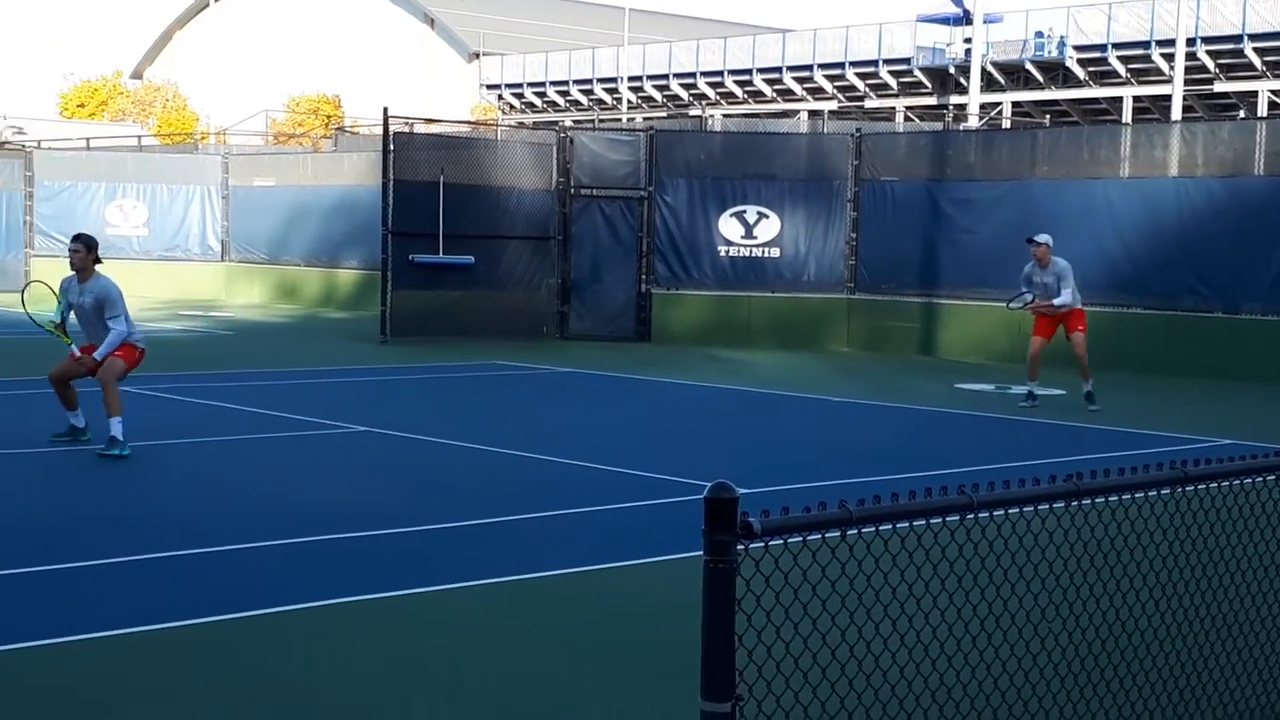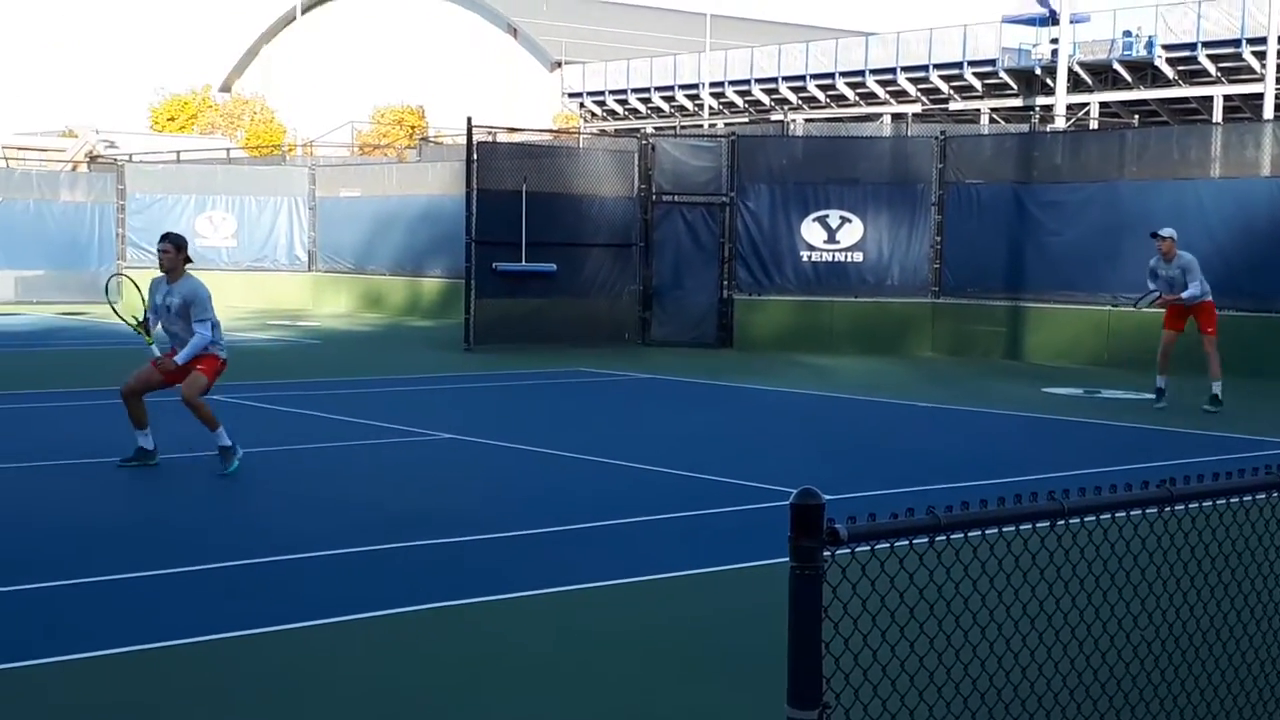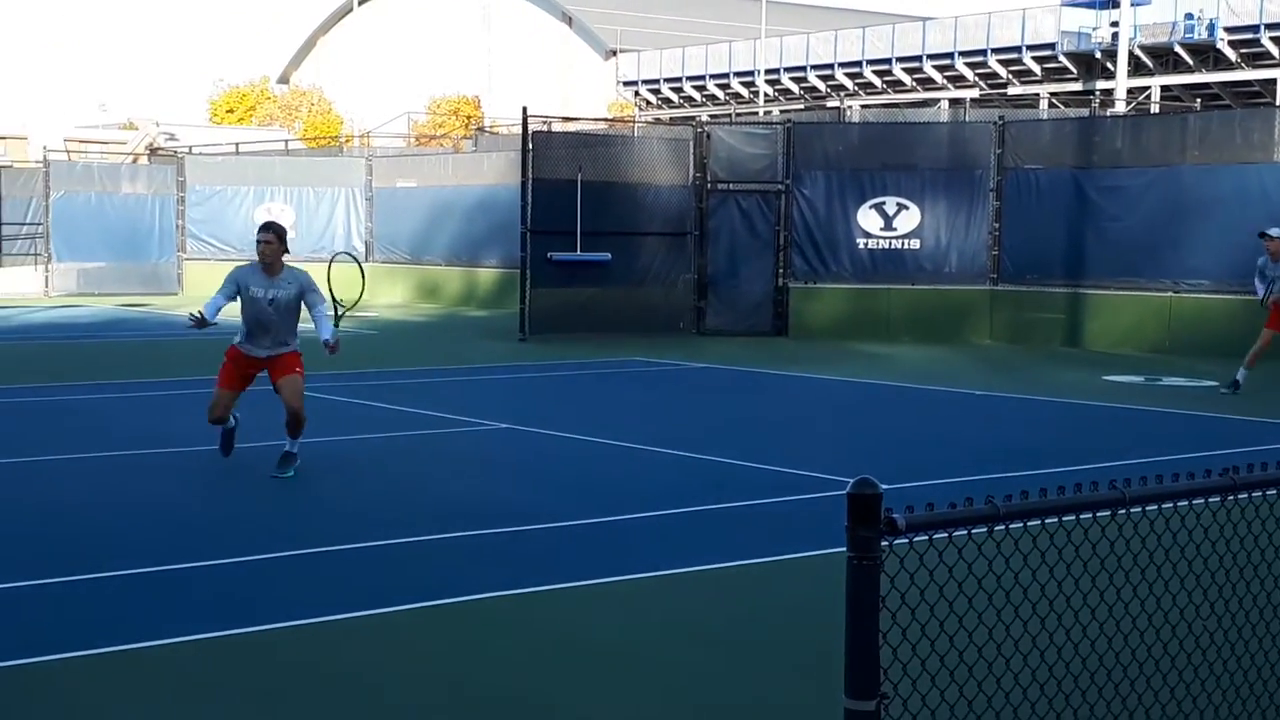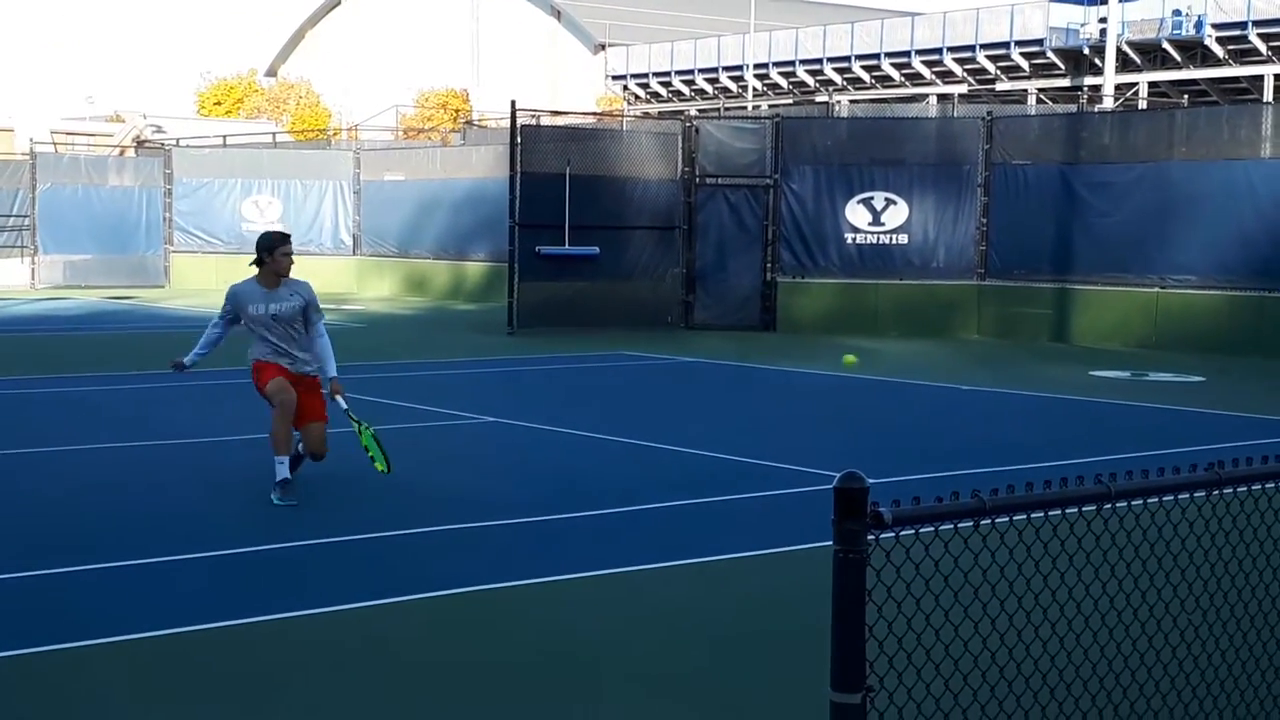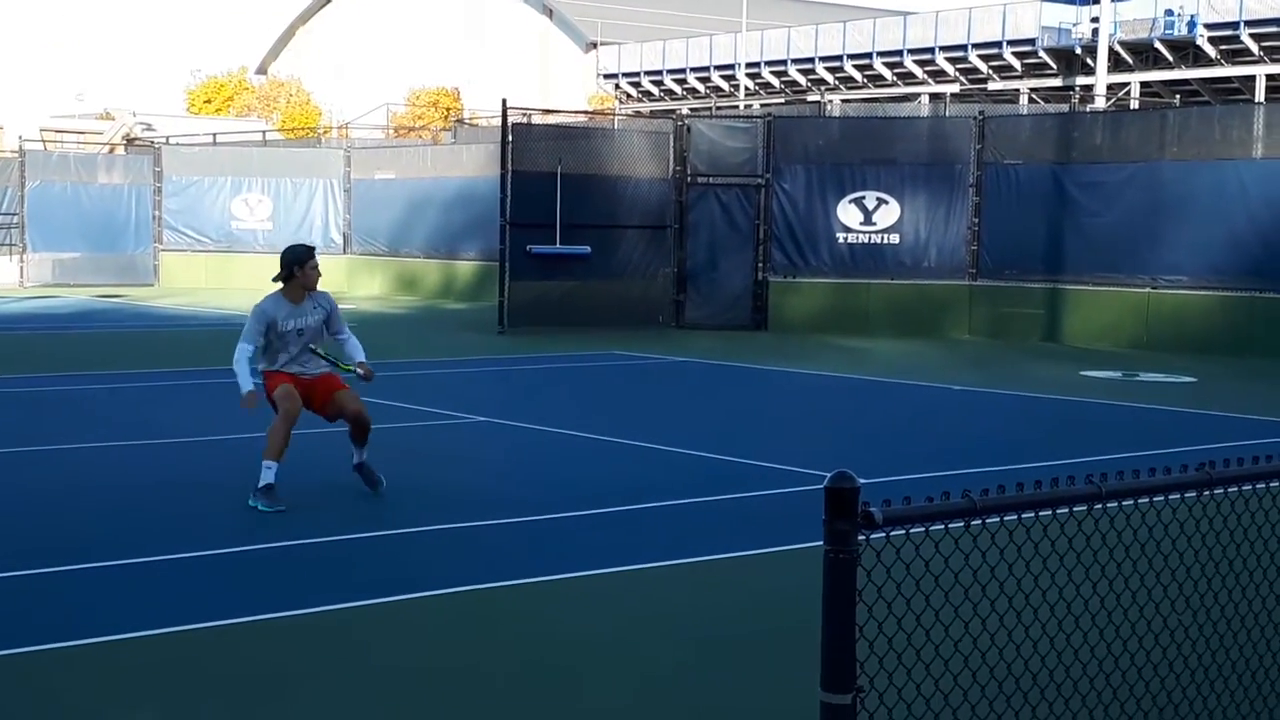
dt=0.3s
person 1, frame 1
left shoulder: (106, 289)
right shoulder: (67, 284)
left elbow: (120, 330)
right elbow: (63, 313)
left wrist: (97, 358)
right wrist: (61, 326)
left hip: (127, 344)
right hip: (98, 345)
left knee: (105, 376)
right knee: (56, 377)
left ankle: (117, 439)
right ankle: (79, 427)
person 1, frame 2
left shoulder: (196, 290)
right shoulder: (156, 285)
left elbow: (204, 336)
right elbow: (151, 320)
left wrist: (177, 361)
right wrist: (145, 327)
left hip: (207, 356)
right hip: (177, 355)
left knee: (188, 394)
right knee: (129, 389)
left ankle: (227, 447)
right ankle: (146, 450)
person 1, frame 3
left shoulder: (301, 279)
right shoulder: (242, 274)
left elbow: (320, 312)
right elbow: (216, 301)
left wrist: (328, 338)
right wrist: (204, 318)
left hip: (285, 353)
right hip: (245, 351)
left knee: (295, 407)
right knee: (216, 415)
left ankle: (291, 453)
right ankle: (230, 423)
person 1, frame 4
left shoulder: (302, 290)
right shoulder: (240, 293)
left elbow: (319, 335)
right elbow: (217, 329)
left wrist: (332, 376)
right wrist: (190, 359)
left hip: (307, 373)
right hip: (267, 367)
left knee: (317, 450)
right knee: (287, 398)
left ankle: (299, 449)
right ankle: (282, 480)
person 1, frame 5
left shoulder: (324, 302)
right shoulder: (266, 309)
left elbow: (344, 337)
right elbow: (242, 354)
left wrist: (360, 362)
right wrist: (247, 388)
left hip: (318, 374)
right hip: (281, 375)
left knee: (359, 414)
right knee: (290, 405)
left ankle: (360, 462)
right ankle: (265, 486)
